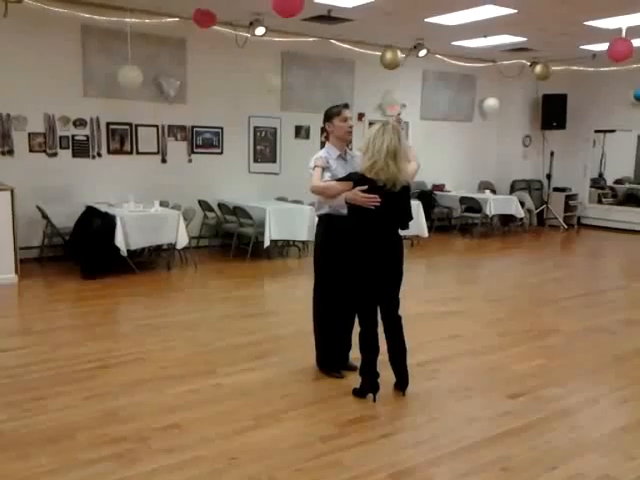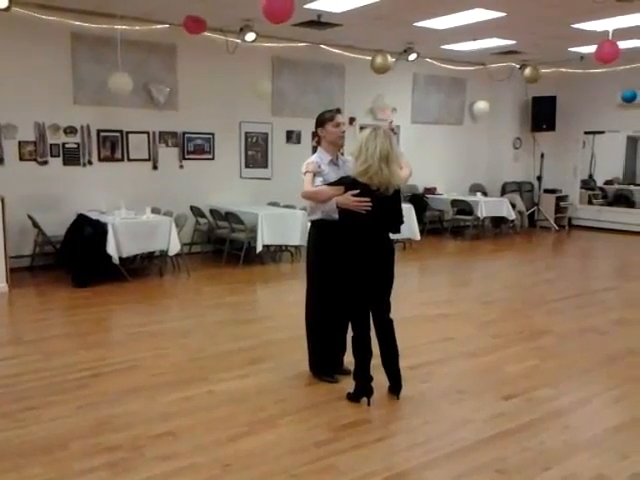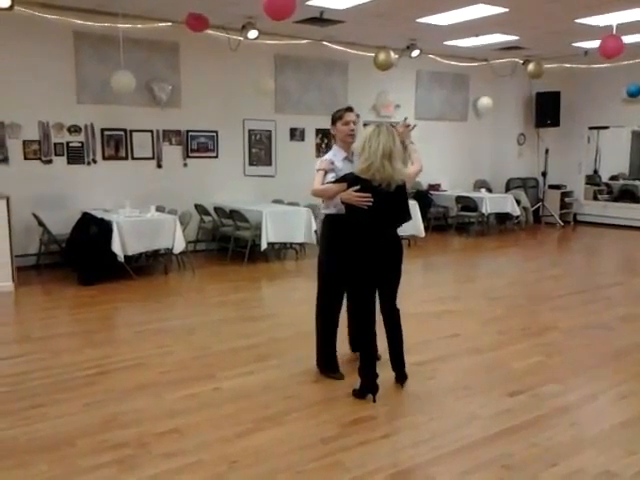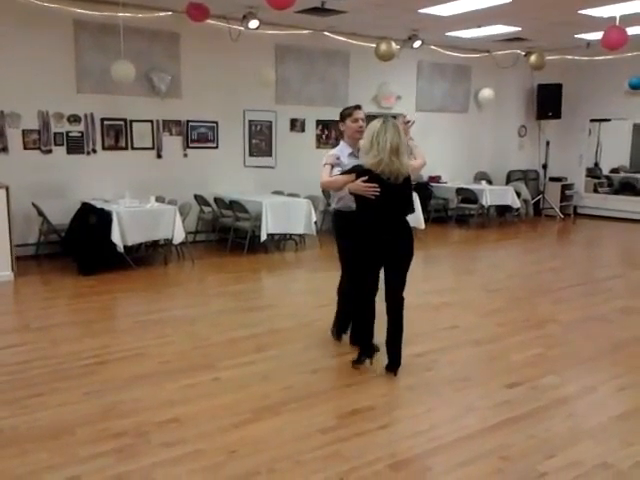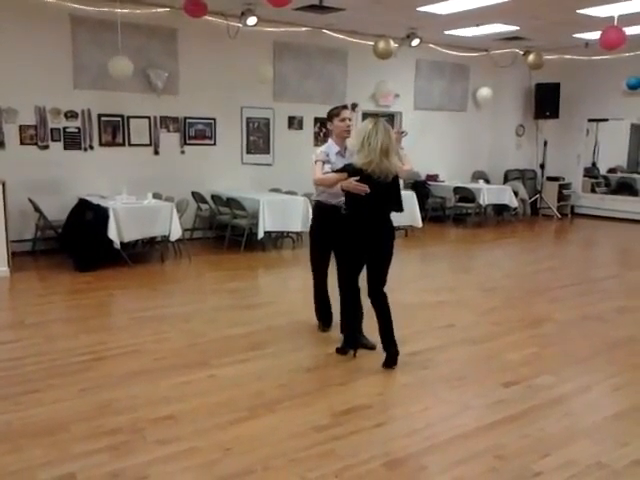
dt=0.5s
person 1, frame 1
left shoulder: (359, 180)
right shoulder: (403, 178)
left elbow: (317, 188)
right elbow: (414, 161)
left wrist: (319, 166)
right wrist: (398, 137)
left hip: (365, 257)
right hip: (392, 254)
left knee: (367, 318)
right knee: (391, 314)
left ankle: (369, 382)
right ankle: (401, 378)
person 1, frame 2
left shoulder: (351, 184)
right shoulder: (394, 183)
left elbow: (309, 193)
right elbow: (406, 168)
left wrist: (310, 171)
right wrist: (390, 144)
left hip: (357, 259)
right hip: (383, 257)
left knee: (360, 321)
right knee: (383, 317)
left ankle: (363, 385)
right ankle: (395, 381)
person 1, frame 3
left shoulder: (354, 180)
right shoulder: (399, 179)
left elbow: (317, 190)
right elbow: (417, 165)
left wrist: (322, 169)
right wrist: (406, 139)
left hip: (362, 254)
right hip: (390, 251)
left knee: (365, 315)
right knee: (390, 309)
left ankle: (368, 382)
right ankle: (400, 370)
person 1, frame 4
left shoulder: (363, 171)
right shoulder: (404, 170)
left elbow: (326, 184)
right wrist: (407, 136)
left hip: (373, 241)
right hip: (401, 240)
left knee: (363, 294)
right knee: (395, 298)
left ankle: (365, 347)
right ankle: (394, 360)
person 1, frame 5
left shoulder: (354, 170)
right shoulder: (392, 170)
left elbow: (319, 181)
right elbow: (408, 166)
right wrist: (396, 146)
left hip: (357, 236)
right hip: (383, 235)
left knee: (350, 286)
right knee: (378, 291)
left ankle: (350, 342)
right ankle: (391, 349)
person 2, frame 1
left shoulder: (356, 159)
right shoulder: (322, 159)
right elbow: (323, 191)
right wrist: (347, 197)
right hip: (332, 229)
left knee: (349, 294)
right knee: (328, 295)
left ankle: (341, 354)
right ankle: (326, 359)
person 2, frame 2
left shoulder: (348, 163)
right shoulder: (314, 164)
right wrist: (339, 201)
right hip: (324, 234)
left knee: (343, 299)
right knee: (321, 300)
left ankle: (335, 359)
right ankle: (320, 364)
person 2, frame 3
right shoulder: (329, 161)
right elbow: (321, 191)
right wrist: (342, 196)
right hip: (336, 227)
right knee: (331, 294)
left ankle: (359, 342)
right ankle: (326, 360)
person 2, frame 4
right shoulder: (335, 156)
right elbow: (325, 182)
right wrist: (351, 187)
right hip: (346, 220)
right knee: (351, 275)
right ankle: (340, 324)
person 2, frame 5
left shoulder: (355, 154)
right shoulder: (323, 152)
right elbow: (318, 179)
right wrist: (343, 185)
left hip: (347, 216)
right hip: (325, 215)
left knee: (348, 273)
right knee: (320, 270)
left ankle: (354, 330)
right ankle: (324, 318)
